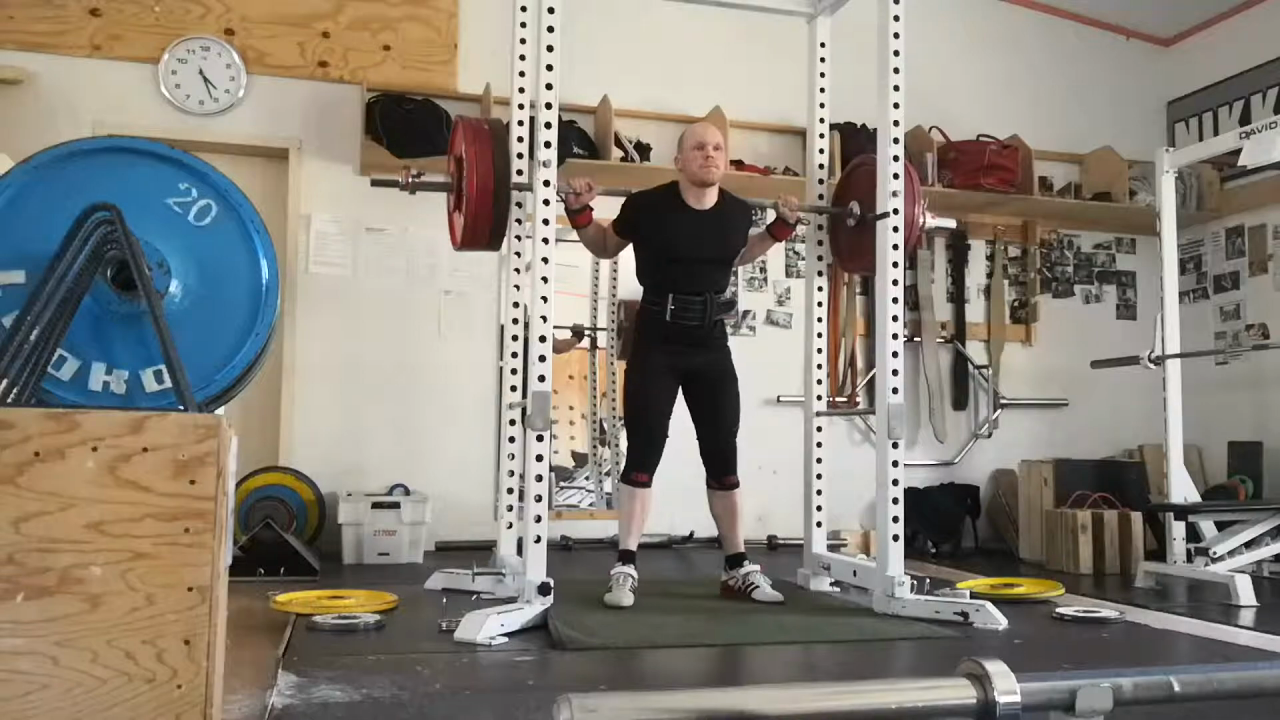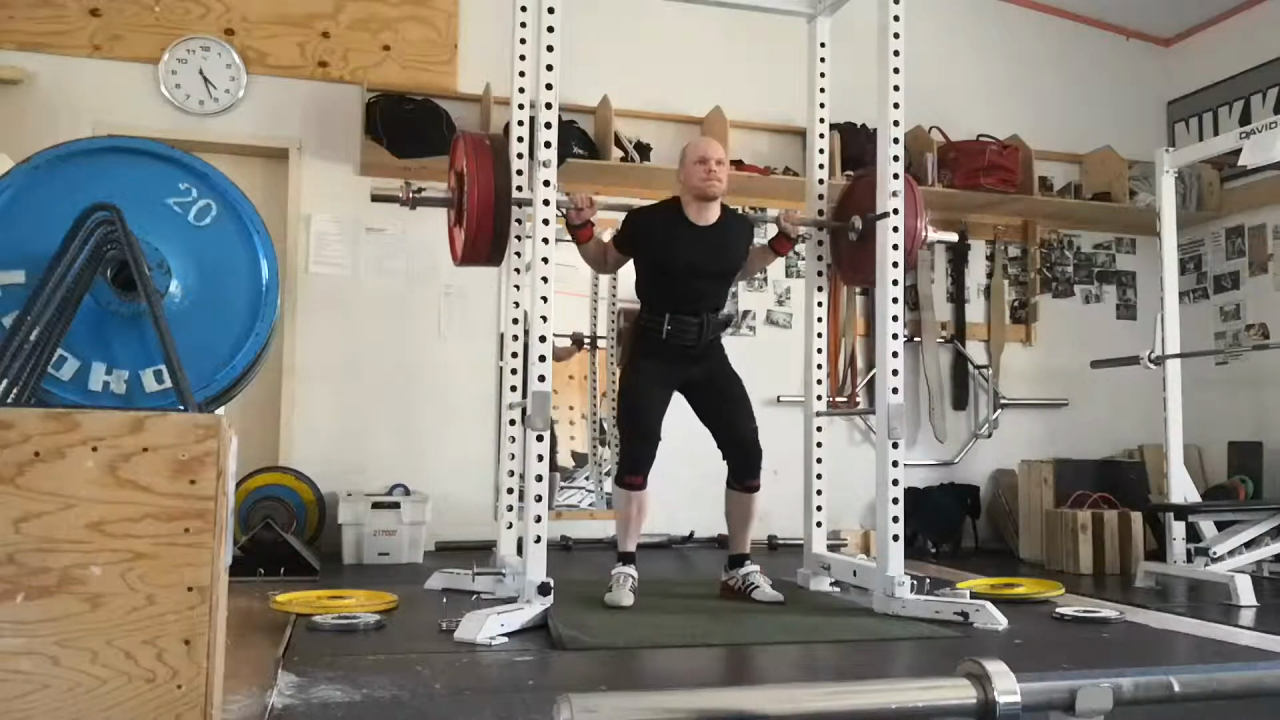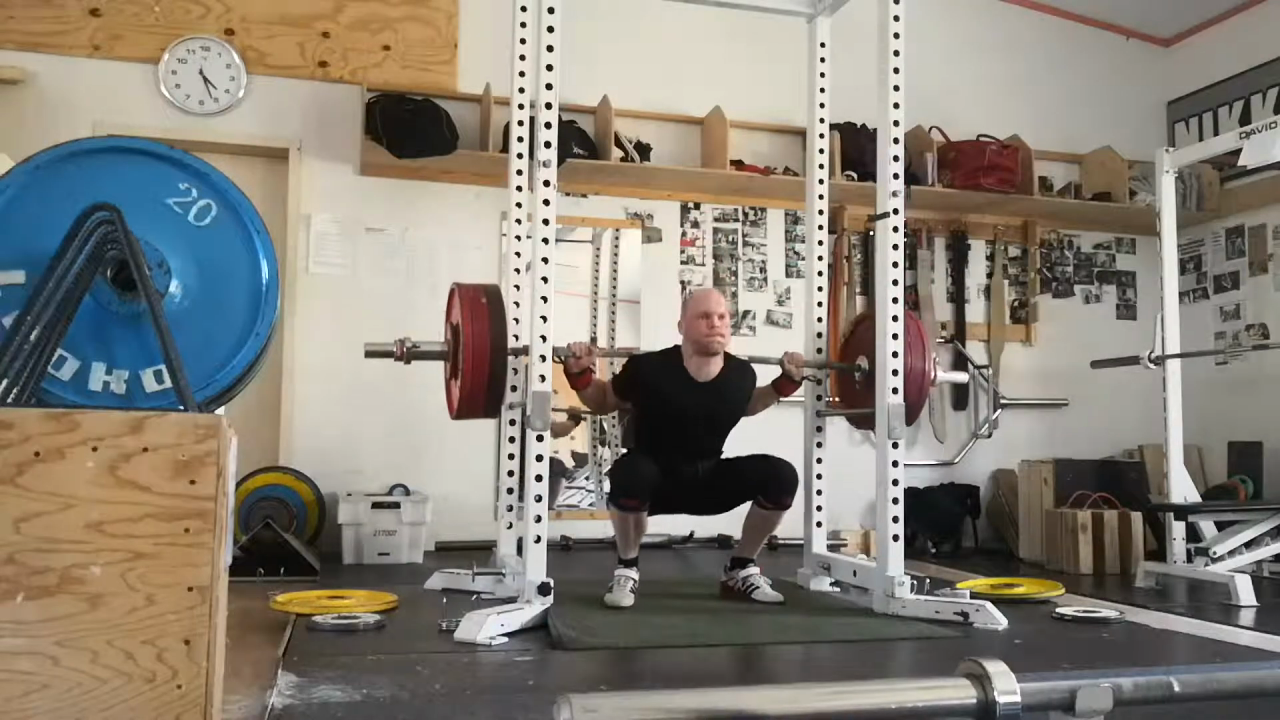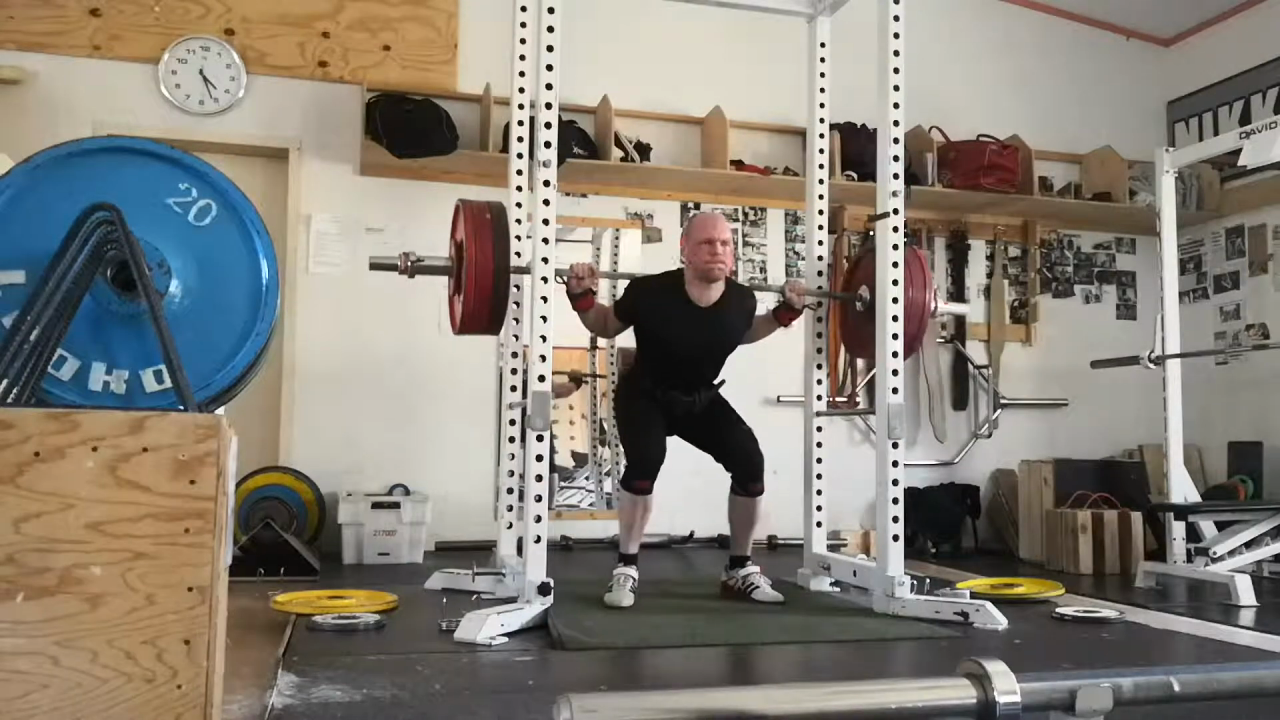
dt=1s
person 1, frame 1
left shoulder: (737, 211)
right shoulder: (647, 206)
right elbow: (605, 248)
left wrist: (781, 227)
right wrist: (579, 213)
left hip: (711, 343)
right hip: (656, 342)
left knee: (723, 457)
right knee: (644, 454)
left ankle: (738, 568)
right ankle: (625, 568)
person 1, frame 2
left shoulder: (738, 227)
right shoulder: (649, 221)
right elbow: (606, 262)
left wrist: (783, 241)
right wrist: (580, 228)
left hip: (707, 354)
right hip: (653, 352)
left knee: (747, 454)
right knee: (637, 456)
left ankle: (739, 569)
right ankle: (625, 569)
person 1, frame 3
left shoulder: (740, 374)
right shoulder: (650, 370)
right elbow: (605, 402)
left wrist: (786, 382)
right wrist: (579, 374)
left hip: (707, 478)
right hip: (652, 473)
left knee: (781, 477)
right knee: (631, 475)
left ankle: (739, 570)
right ankle: (627, 570)
person 1, frame 4
left shoulder: (741, 301)
right shoulder: (650, 293)
right elbow: (606, 327)
left wrist: (787, 311)
right wrist: (581, 297)
left hip: (701, 399)
right hip: (645, 397)
left knee: (749, 461)
right knee: (645, 461)
left ankle: (740, 570)
right ankle: (626, 569)
